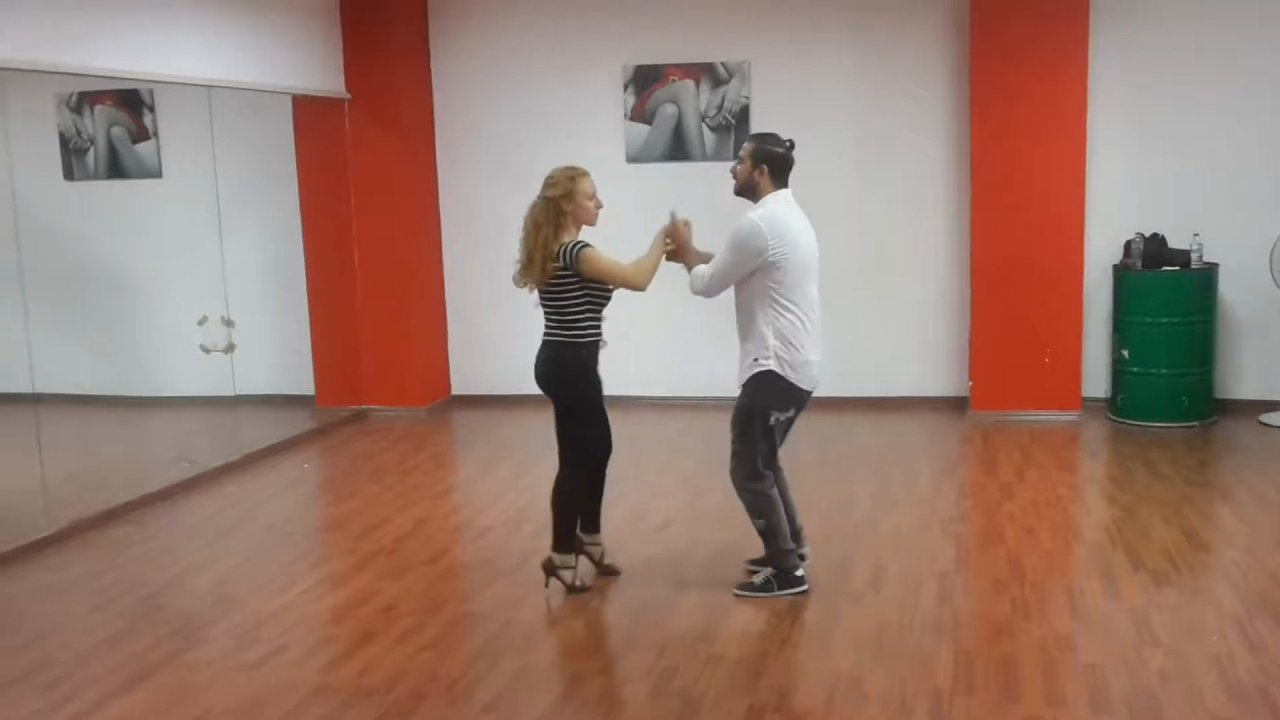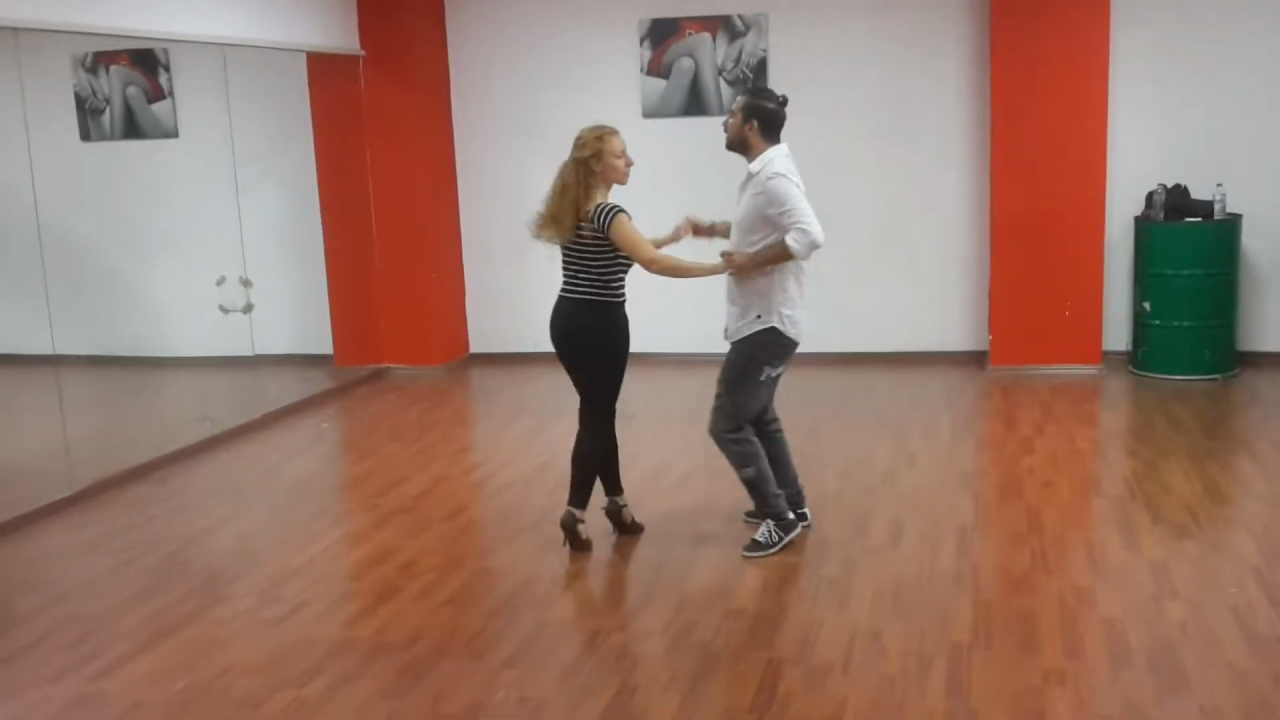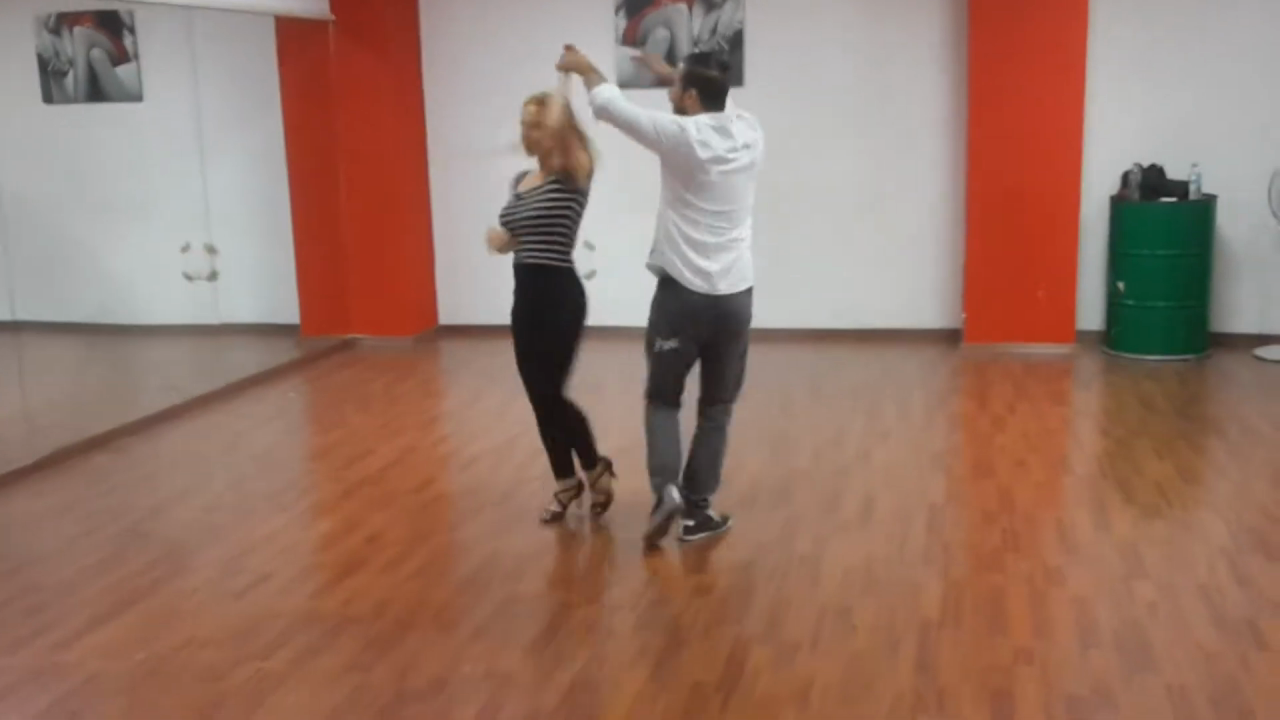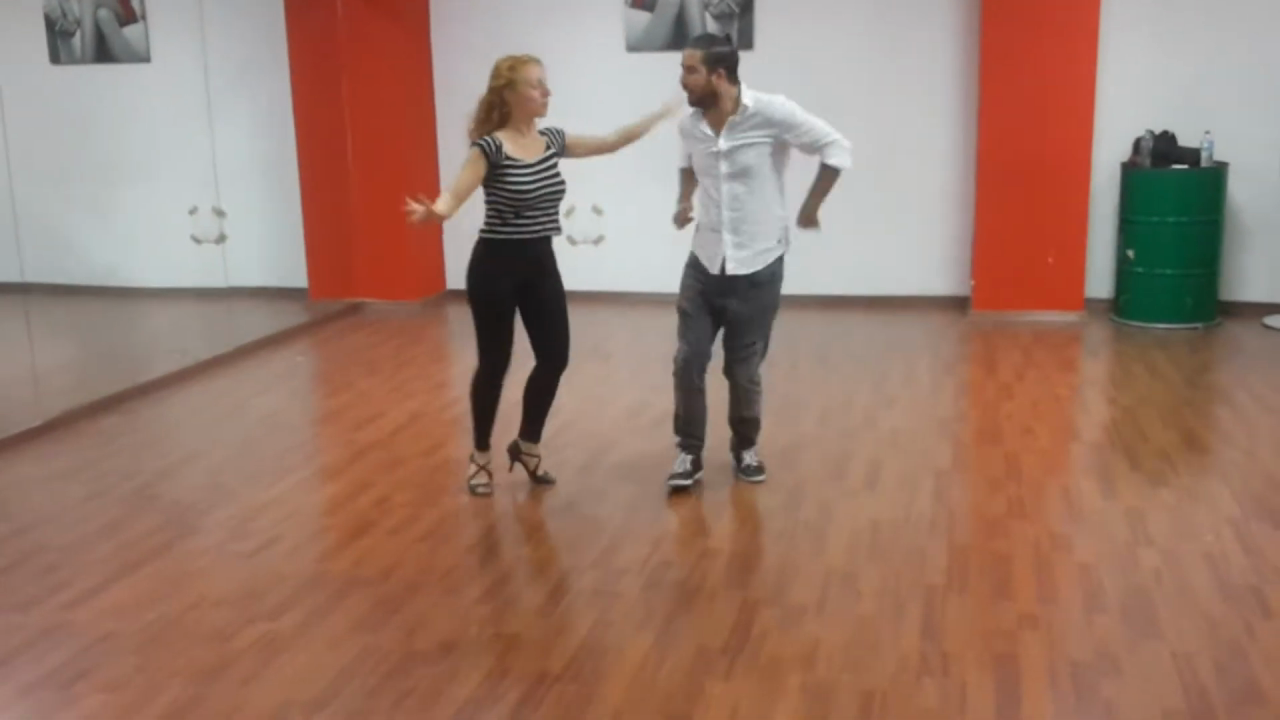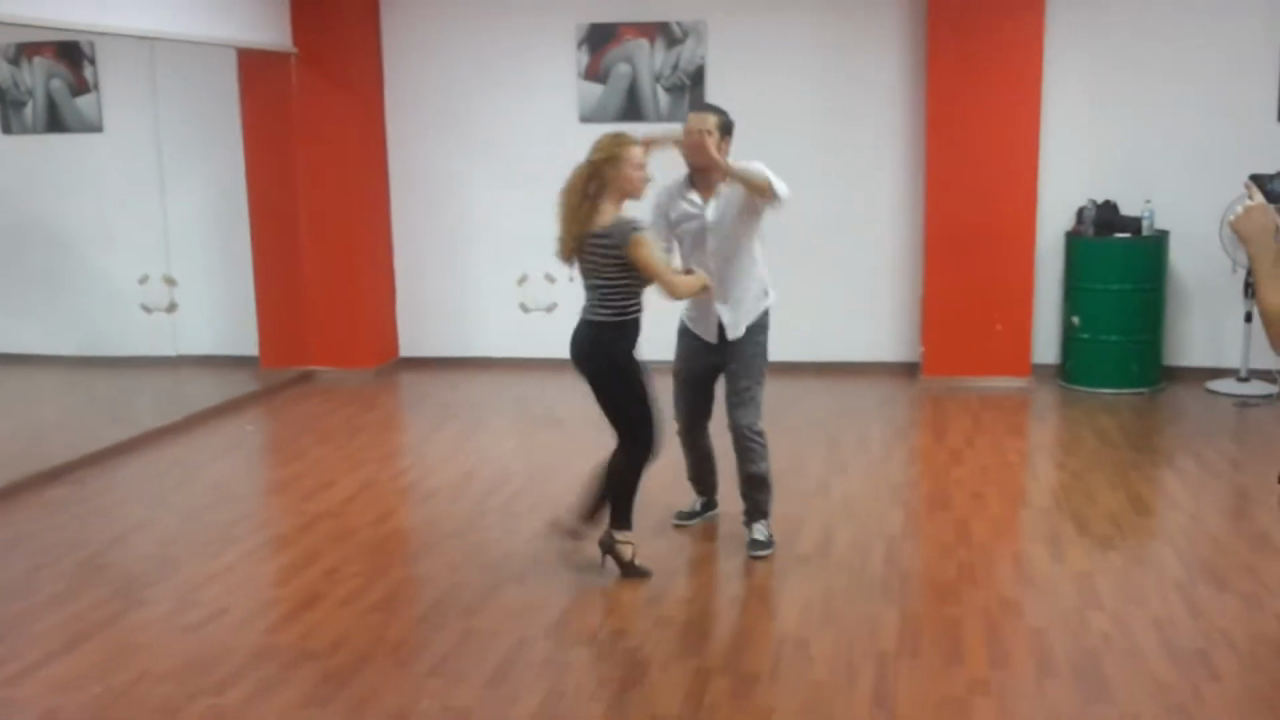
dt=1s
person 1, frame 1
left shoulder: (758, 224)
right shoulder: (789, 216)
left elbow: (709, 284)
left wrist: (687, 252)
right wrist: (695, 254)
left hip: (775, 368)
right hip: (794, 365)
left knee: (749, 472)
right knee: (763, 463)
left ankle: (786, 572)
right ankle: (791, 547)
person 1, frame 2
left shoulder: (774, 177)
right shoulder: (763, 173)
left elbow: (808, 236)
left wrist: (751, 262)
right wrist: (714, 229)
left hip: (766, 325)
right hip: (760, 321)
left knee: (727, 425)
right knee: (757, 418)
left ankle: (780, 513)
right ankle: (790, 505)
person 1, frame 3
left shoulder: (679, 135)
right shoulder: (750, 135)
left elbow: (608, 105)
right elbow: (725, 112)
left wrist: (581, 67)
right wrist: (672, 74)
left hip: (680, 294)
right hip: (735, 296)
left knee: (662, 400)
right knee: (717, 407)
left ankle: (667, 493)
right ankle: (697, 510)
person 1, frame 4
left shoulder: (774, 113)
right shoulder: (689, 126)
left elbow: (838, 149)
left wrist: (811, 206)
right wrist: (684, 200)
left hip: (757, 269)
right hip: (703, 263)
left knee: (743, 370)
right knee: (689, 364)
left ankle: (745, 448)
right ankle: (689, 452)
person 1, frame 5
left shoulder: (745, 180)
right shoulder: (670, 196)
left elbow: (777, 193)
left wrist: (722, 168)
left hip: (745, 322)
right hip: (697, 323)
left knee: (745, 423)
right knee: (690, 422)
left ankle: (758, 518)
right ankle: (705, 495)
person 2, frame 1
left shoulder: (558, 249)
right shoulder: (574, 251)
left elbow: (602, 287)
right elbow: (637, 280)
left wrist: (654, 252)
right wrist: (658, 244)
left hip: (564, 362)
right hip: (570, 365)
left knee: (596, 451)
right knee: (577, 459)
left ankle: (589, 541)
right ankle: (561, 557)
person 2, frame 2
left shoulder: (584, 211)
right shoulder: (607, 213)
right elbow: (652, 265)
left wrist: (670, 238)
right wrist: (715, 267)
left hip: (570, 319)
right hip: (598, 324)
left knee: (599, 414)
right knee: (597, 419)
left ankle: (615, 501)
right ankle: (574, 513)
person 2, frame 3
left shoulder: (575, 174)
right shoulder: (522, 180)
left elbow: (563, 129)
right elbow: (512, 230)
left wrist: (564, 94)
right wrist: (500, 235)
left hip: (557, 294)
right hip: (529, 295)
left knee: (547, 393)
right knee: (539, 394)
left ankle: (596, 468)
right ankle: (568, 482)
person 2, frame 4
left shoulder: (555, 140)
right shoulder: (488, 146)
left elbow: (612, 143)
right elbow: (454, 195)
left wrist: (655, 119)
right wrist: (435, 211)
left hip: (541, 262)
right hip: (496, 263)
left knee: (555, 359)
right knee: (494, 363)
left ankle: (528, 444)
right ankle: (481, 455)
person 2, frame 5
left shoulder: (592, 217)
right shoulder: (626, 228)
left elbow: (602, 159)
right elbow: (676, 286)
left wrist: (637, 149)
right wrist: (699, 279)
left hip: (594, 342)
right hip: (612, 347)
left knee: (633, 441)
right knee: (639, 441)
left ankle: (616, 535)
right ankle: (585, 520)
